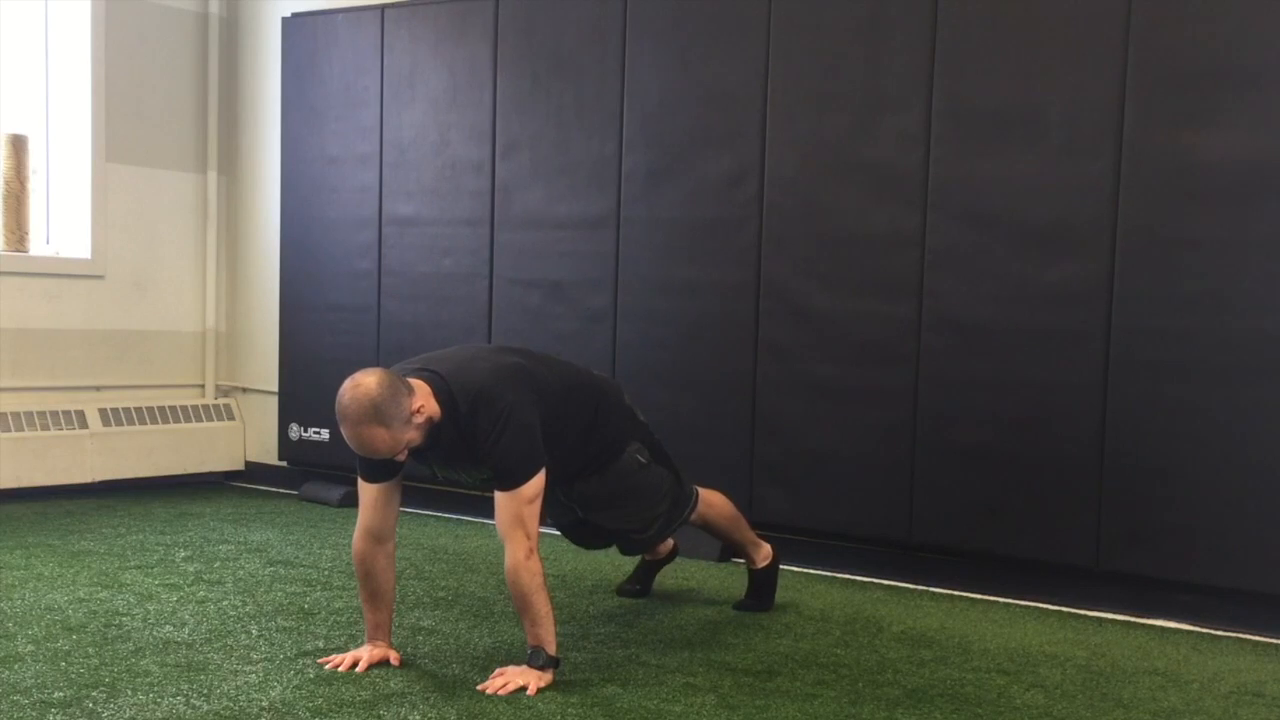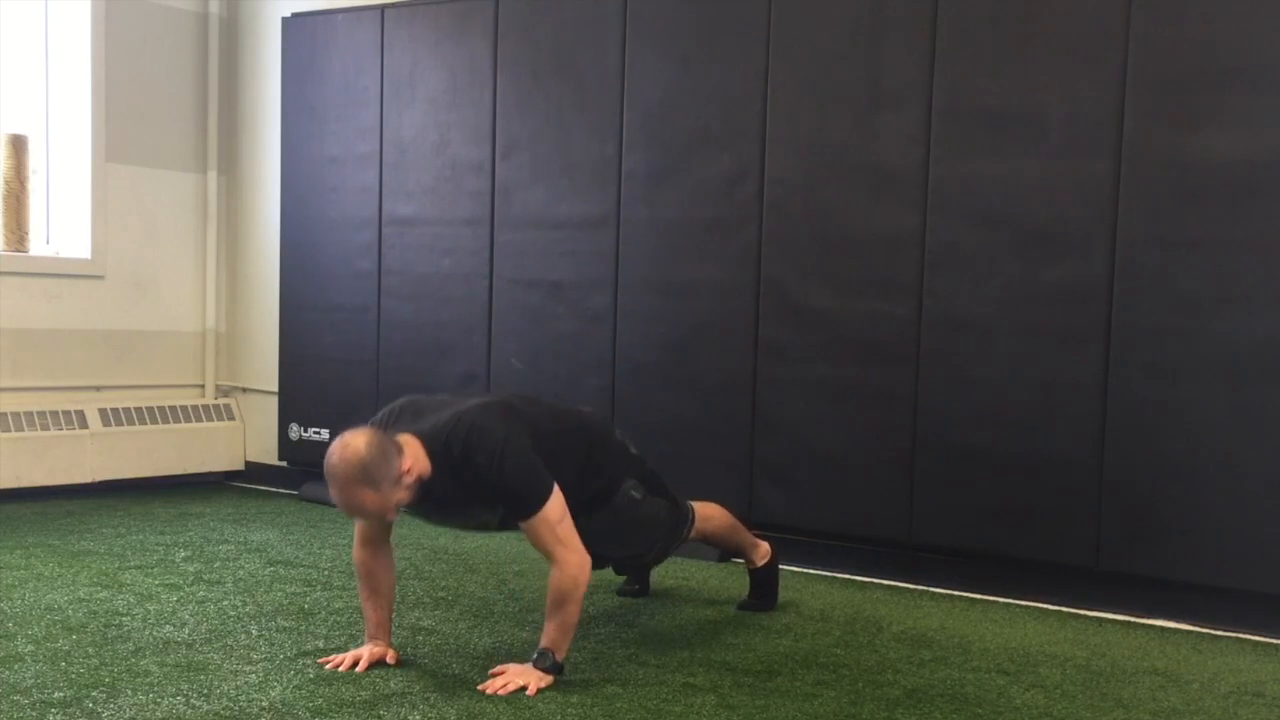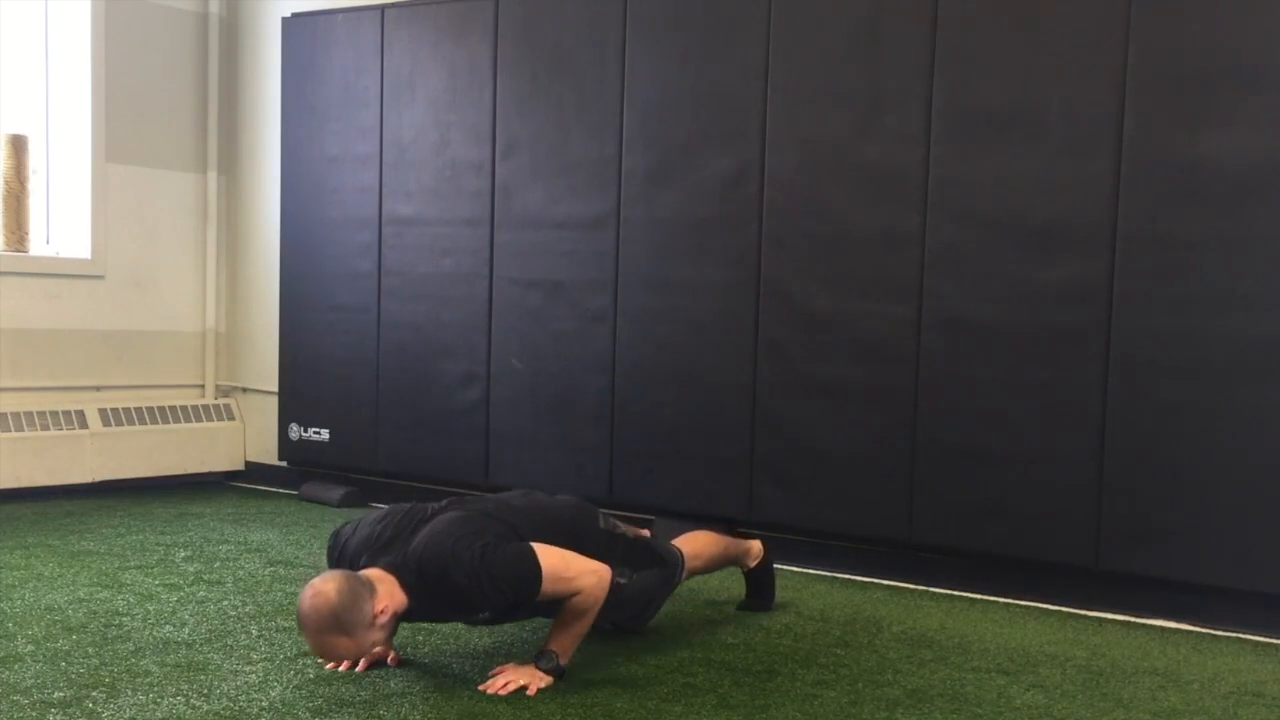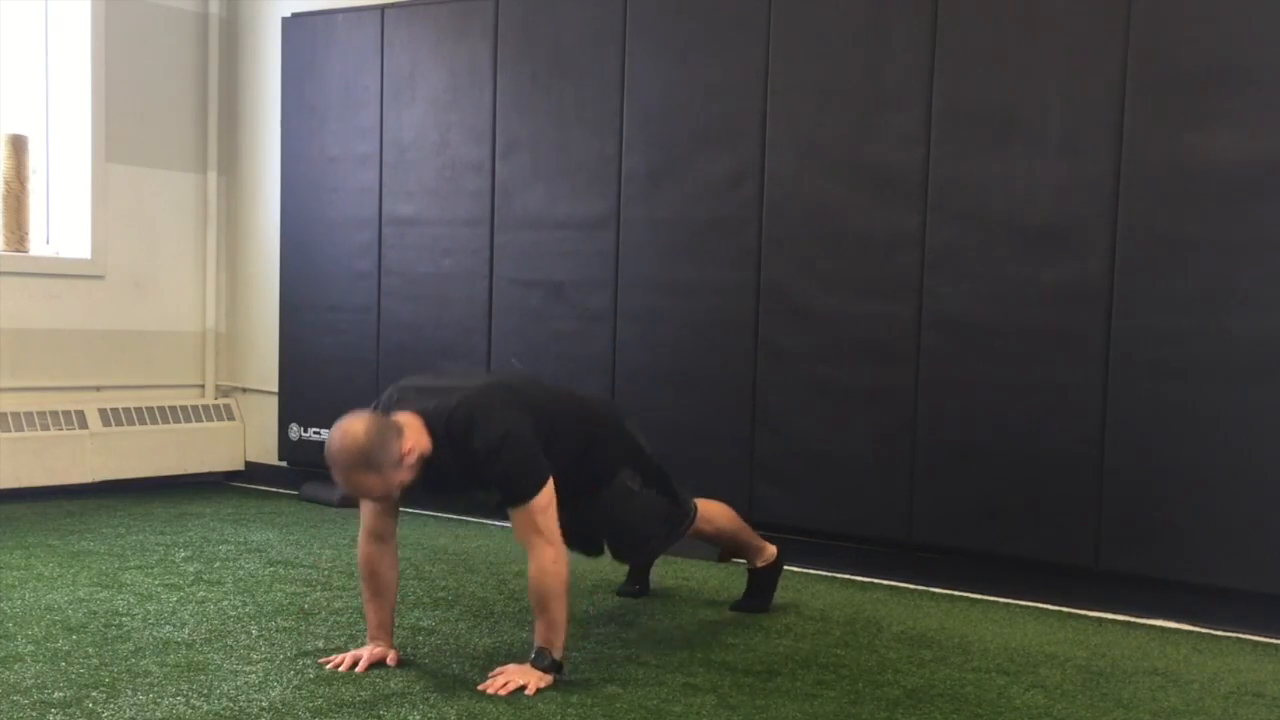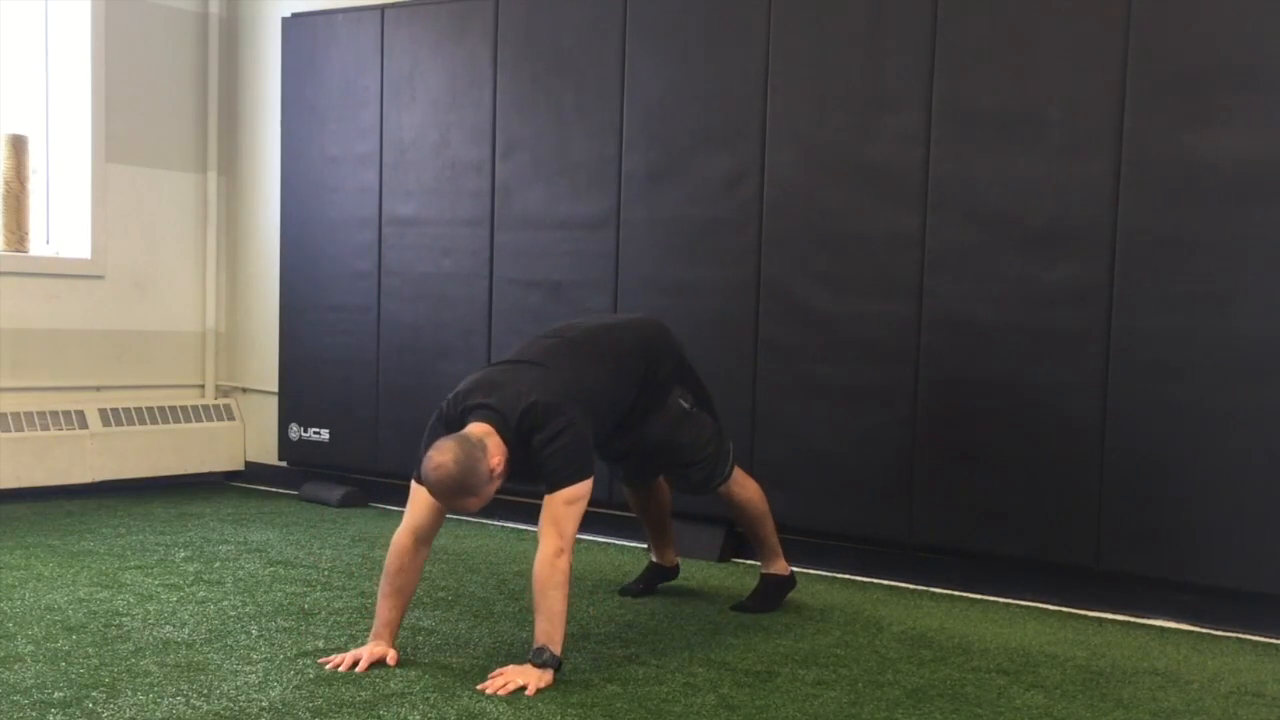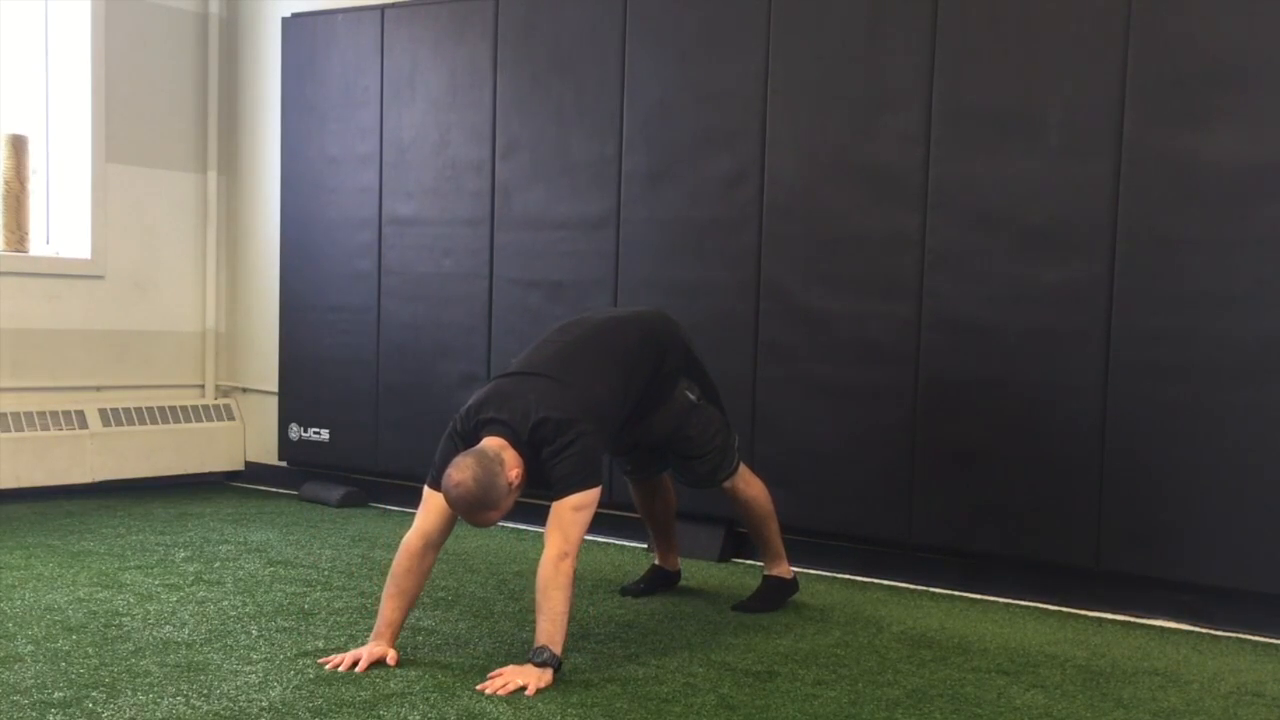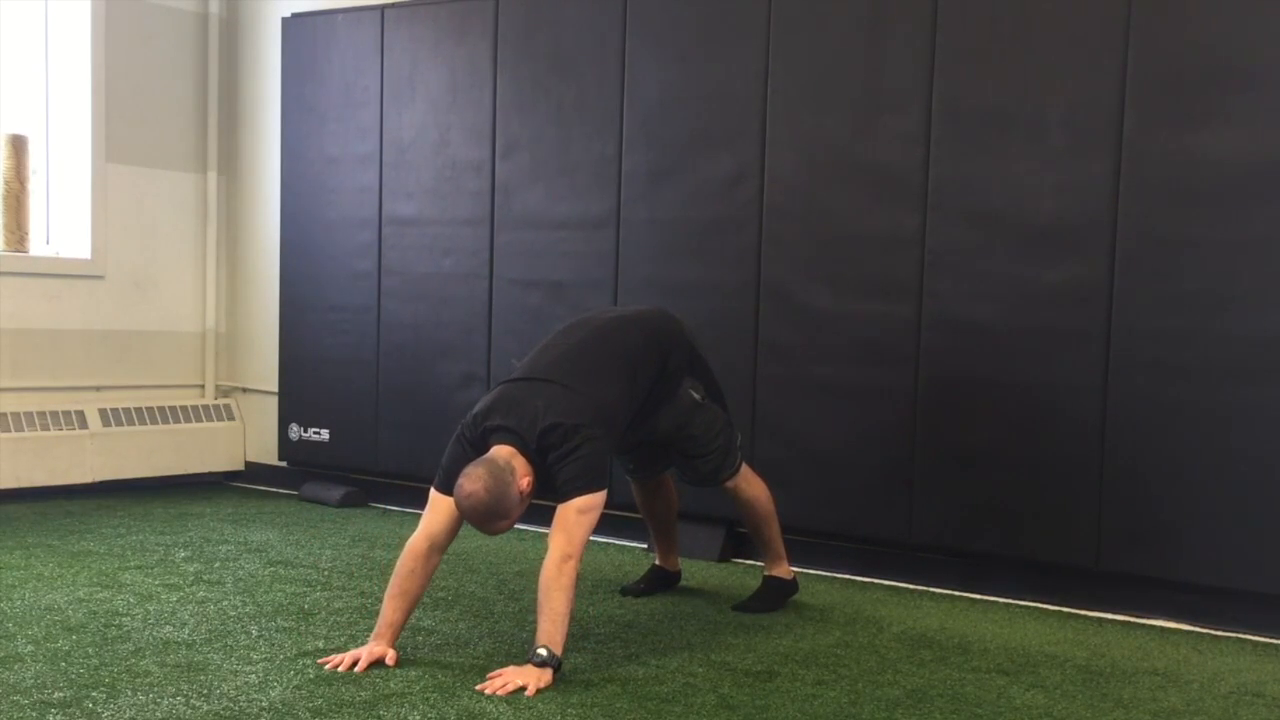
dt=0.7s
person 1, frame 1
left shoulder: (496, 408)
right shoulder: (381, 412)
left elbow: (520, 547)
right elbow: (373, 535)
left wrist: (542, 661)
right wrist: (376, 640)
left hip: (599, 433)
right hip: (545, 457)
left knee: (676, 507)
right knee: (598, 537)
left ankle: (759, 556)
right ankle: (656, 553)
person 1, frame 2
left shoulder: (489, 451)
right shoulder: (373, 452)
left elbow: (571, 560)
right elbow: (372, 543)
left wrist: (545, 663)
right wrist: (377, 635)
left hip: (592, 465)
right hip: (546, 486)
left knee: (676, 526)
left ankle: (758, 555)
right ankle: (637, 568)
person 1, frame 3
left shoulder: (461, 564)
right shoulder: (350, 551)
left elbow: (593, 578)
left wrist: (547, 665)
right wrist: (376, 642)
left hip: (579, 549)
right hip: (529, 525)
left knee: (672, 564)
left ankle: (750, 554)
right ankle: (638, 534)
person 1, frame 4
left shoulder: (494, 436)
right shoulder: (379, 433)
left elbow: (547, 551)
right elbow: (376, 541)
left wrist: (545, 662)
right wrist: (379, 640)
left hip: (593, 450)
right hip: (550, 465)
left knee: (675, 521)
right knee: (605, 538)
left ankle: (763, 559)
right ankle: (641, 559)
person 1, frame 5
left shoulder: (557, 429)
right shoulder: (449, 427)
left elbow: (555, 546)
right elbow: (413, 535)
left wrist: (542, 663)
right wrist: (381, 638)
left hip: (650, 364)
right hip: (591, 358)
left knee: (715, 475)
right knee: (639, 476)
left ankle: (776, 569)
right ankle: (664, 561)
person 1, frame 6
left shoulder: (567, 437)
right shoulder: (465, 436)
left elbow: (560, 553)
right elbow: (422, 539)
left wrist: (543, 662)
right wrist: (381, 638)
left hip: (659, 358)
right hip: (599, 344)
left knee: (723, 472)
right knee: (644, 473)
left ankle: (779, 572)
right ankle: (667, 565)
person 1, frame 7
left shoulder: (575, 442)
right shoulder: (473, 438)
left elbow: (564, 555)
right elbow: (428, 541)
left wrist: (543, 662)
right wrist: (382, 638)
left hip: (662, 354)
right hip: (602, 340)
left knee: (726, 472)
right knee: (648, 472)
left ankle: (779, 572)
right ankle: (667, 566)
